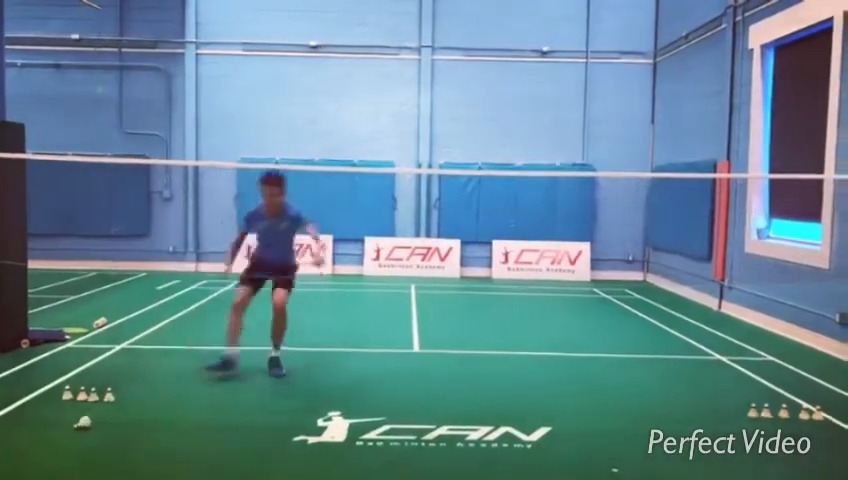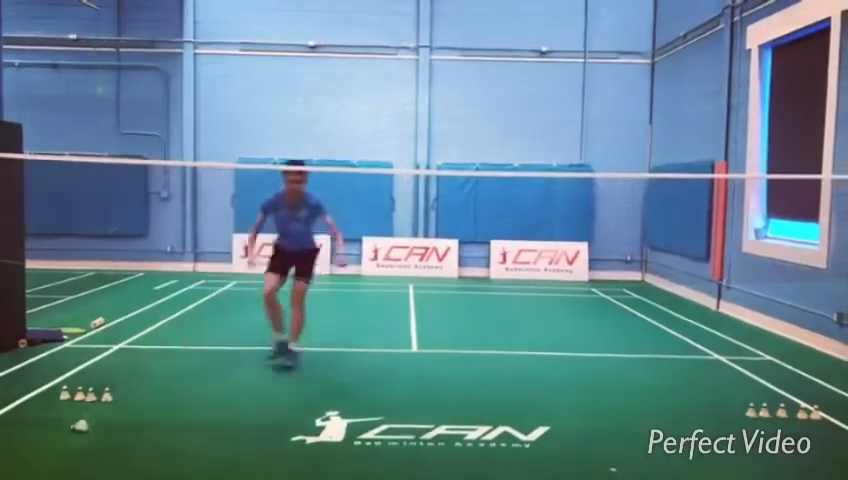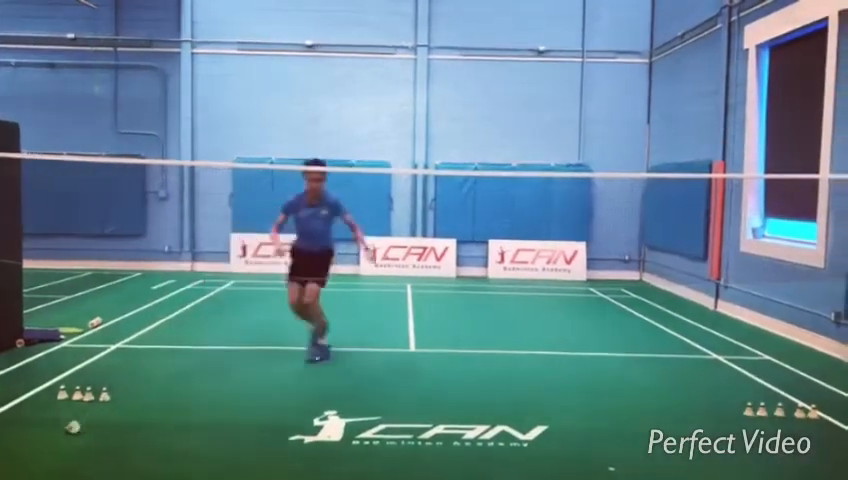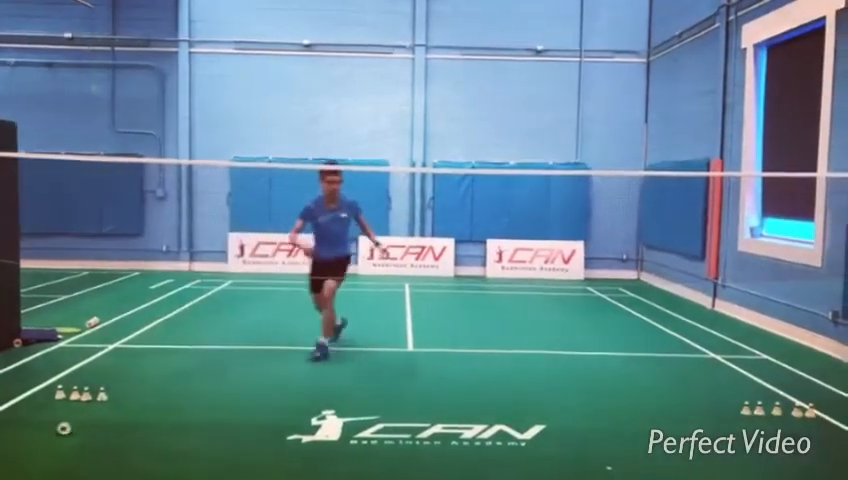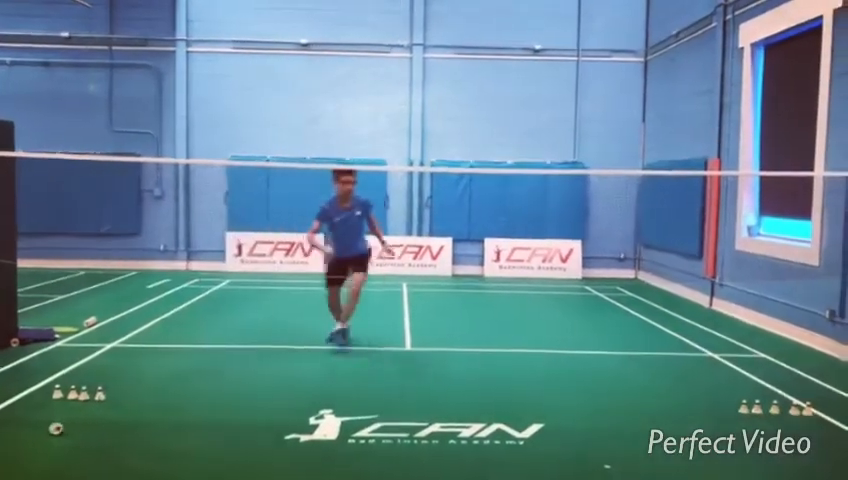
dt=0.1s
person 1, frame 1
left shoulder: (293, 215)
right shoulder: (254, 215)
left elbow: (314, 235)
right elbow: (240, 238)
left wrist: (317, 251)
right wrist: (229, 263)
left hip: (285, 265)
right hip: (259, 263)
left knee: (279, 304)
right knee: (238, 302)
left ankle: (274, 355)
right ankle: (230, 356)
person 1, frame 2
left shoulder: (313, 203)
right shoulder: (273, 202)
left elbow: (332, 228)
right elbow: (256, 227)
left wrist: (339, 250)
right wrist: (251, 251)
left hip: (305, 252)
right hip: (282, 250)
left knee: (297, 297)
right knee: (268, 292)
left ankle: (293, 349)
right ankle: (280, 339)
person 1, frame 3
left shoulder: (332, 203)
right shoulder: (294, 203)
left elbow: (352, 225)
right elbow: (276, 228)
left wrist: (364, 245)
right wrist: (277, 243)
left hip: (322, 253)
right hip: (301, 252)
left knee: (310, 300)
right knee: (294, 303)
left ankle: (321, 341)
right ankle: (319, 325)
person 1, frame 4
left shoulder: (351, 205)
right shoulder: (311, 209)
left elbow: (363, 225)
right elbow: (293, 235)
left wrist: (376, 243)
right wrist: (302, 246)
left hip: (341, 258)
right hip: (320, 259)
left knee: (328, 293)
right knee: (321, 305)
left ankle: (323, 343)
right ankle: (337, 323)
person 1, frame 5
left shoulder: (363, 204)
right shoulder: (327, 208)
left elbow: (371, 223)
right elbow: (311, 235)
left wrist: (383, 242)
right wrist: (323, 248)
left hip: (359, 254)
right hip: (337, 256)
left knee: (355, 286)
right knee: (332, 300)
left ankle: (340, 328)
right ankle: (340, 325)
